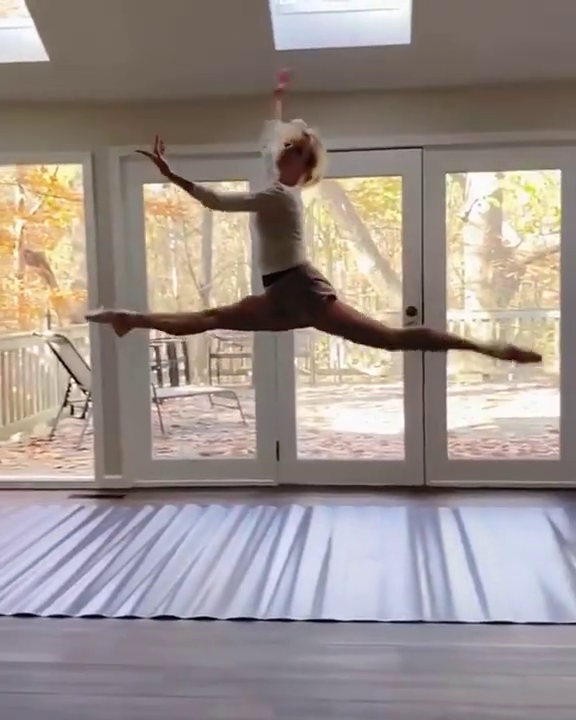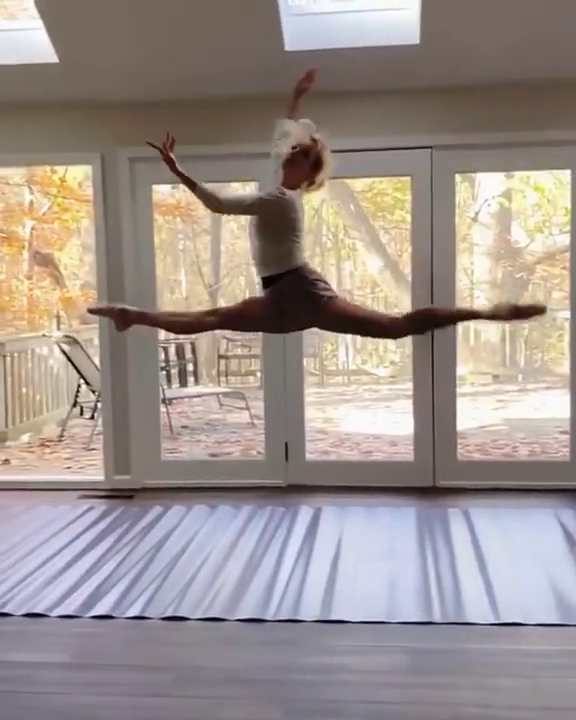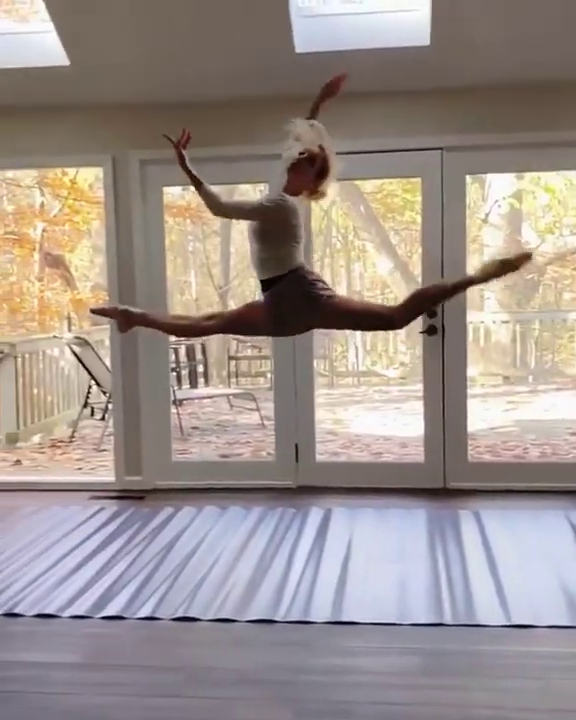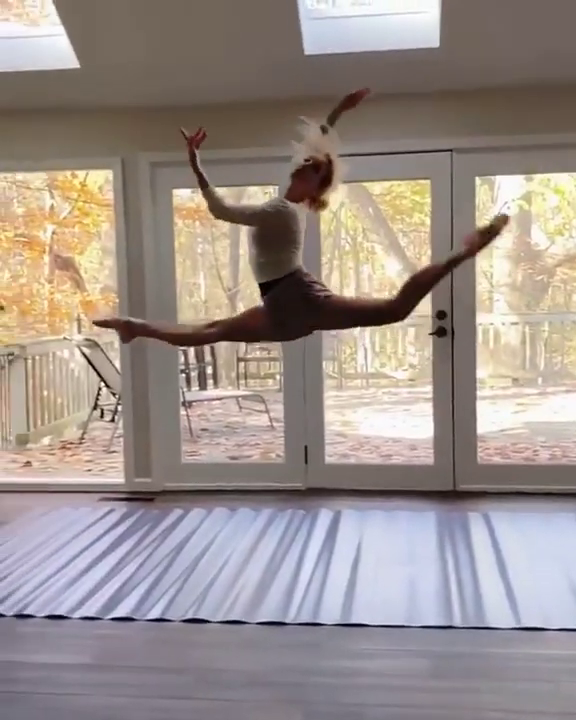
dt=0.2s
person 1, frame 1
left shoulder: (278, 195)
right shoulder: (278, 187)
left elbow: (217, 201)
right elbow: (270, 134)
left wrist: (172, 175)
right wrist: (278, 96)
left hip: (304, 292)
right hip: (282, 299)
left knee: (394, 338)
right knee: (208, 319)
right ankle: (133, 319)
person 1, frame 2
left shoulder: (279, 199)
right shoulder: (281, 193)
left elbow: (219, 203)
right elbow: (282, 132)
left wrist: (178, 171)
right wrist: (298, 96)
left hip: (303, 293)
right hip: (282, 301)
left knee: (399, 326)
right knee: (207, 319)
person 1, frame 3
left shoulder: (280, 204)
right shoulder: (284, 199)
left elbow: (220, 207)
right elbow: (300, 135)
left wrist: (187, 169)
right wrist: (321, 100)
left hip: (303, 296)
right hip: (282, 305)
left knee: (397, 315)
right knee: (206, 325)
person 1, frame 4
left shoulder: (280, 209)
right shoulder: (286, 205)
left elbow: (221, 210)
right elbow: (314, 145)
left wrist: (196, 165)
right wrist: (339, 111)
left hip: (301, 299)
right hip: (283, 311)
left knee: (395, 307)
right knee: (207, 332)
